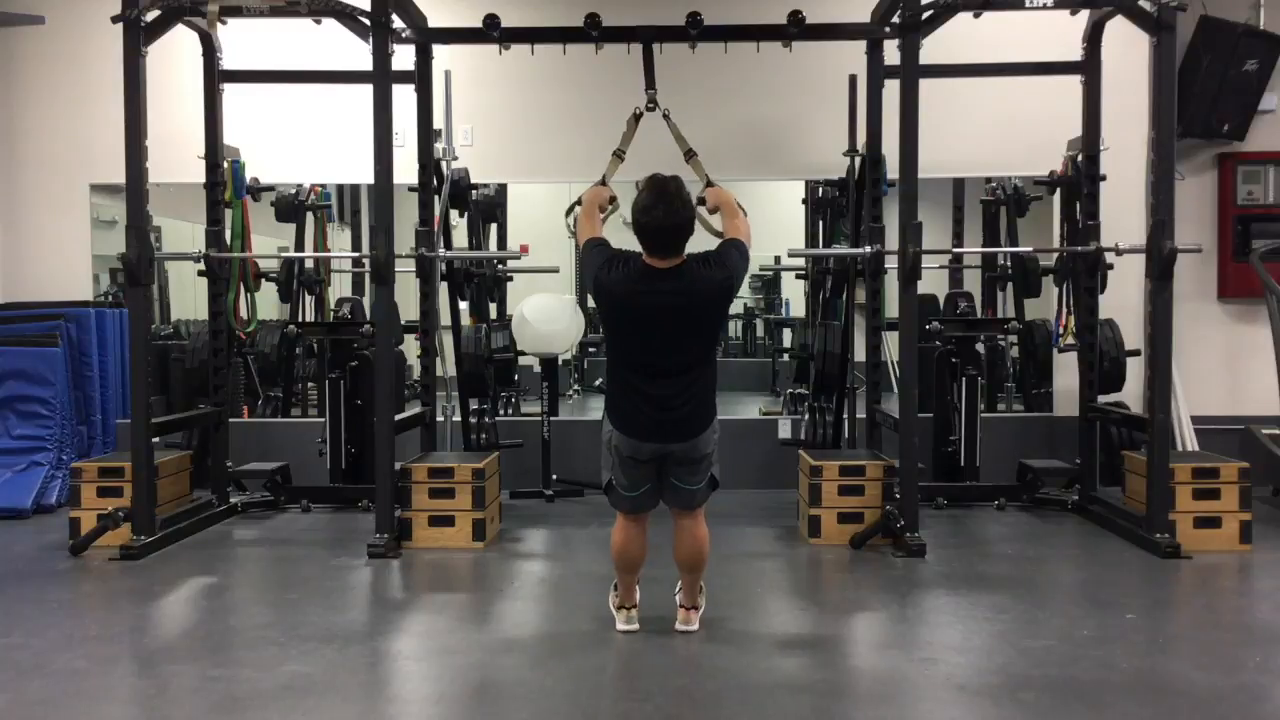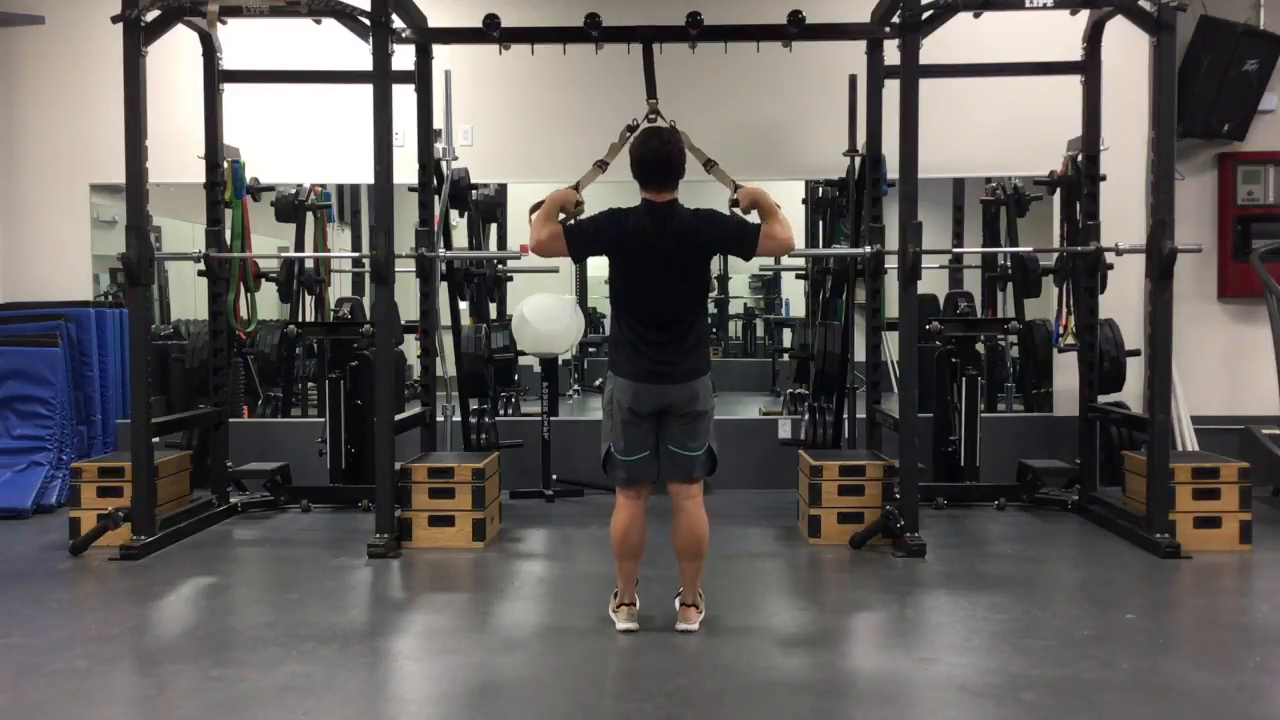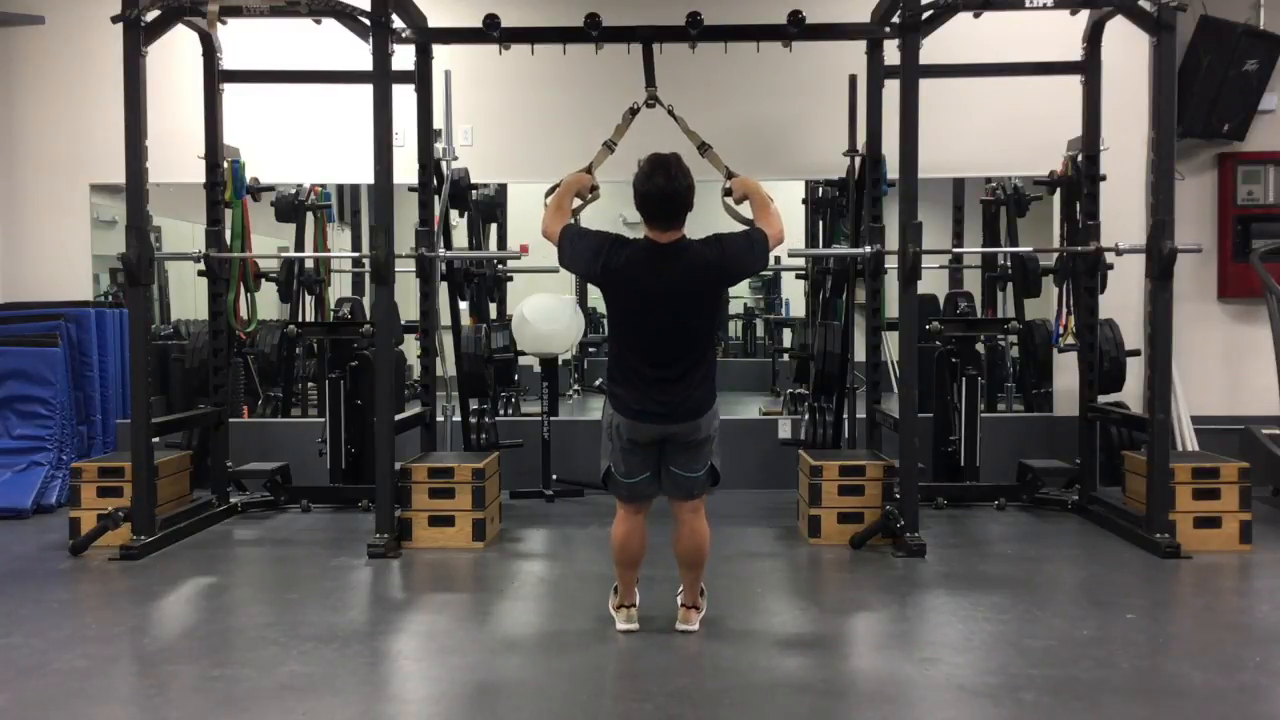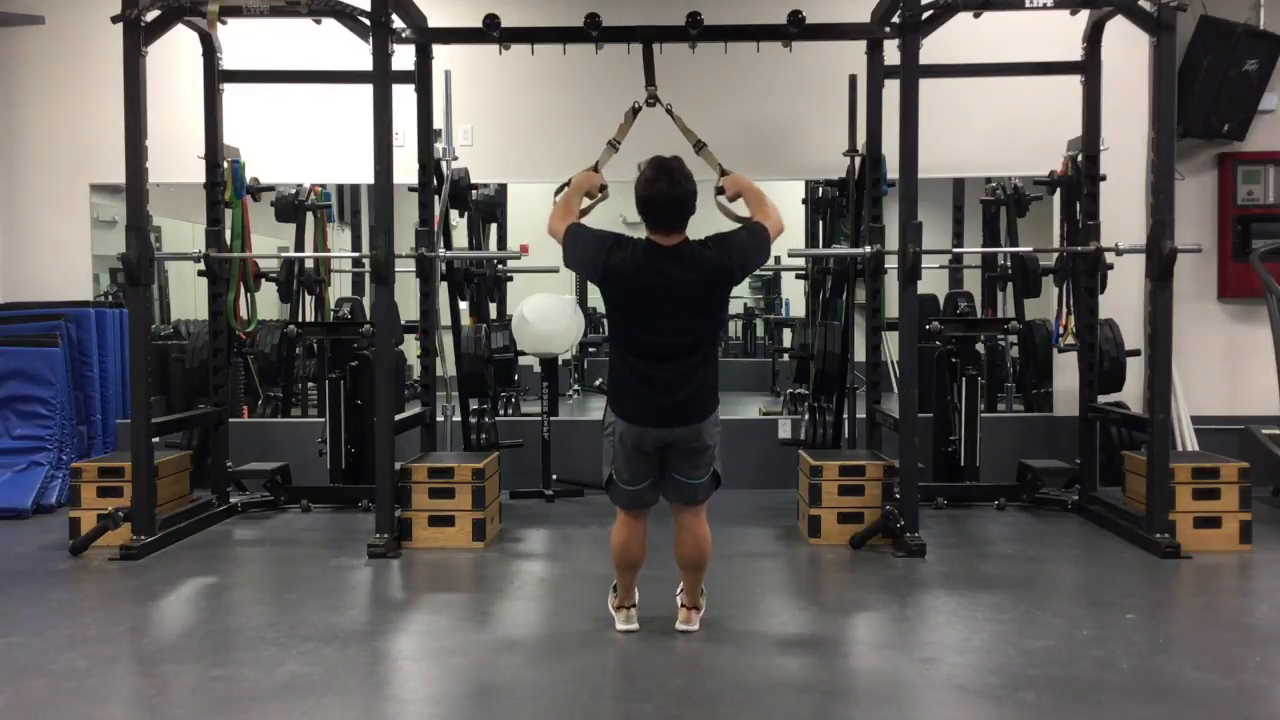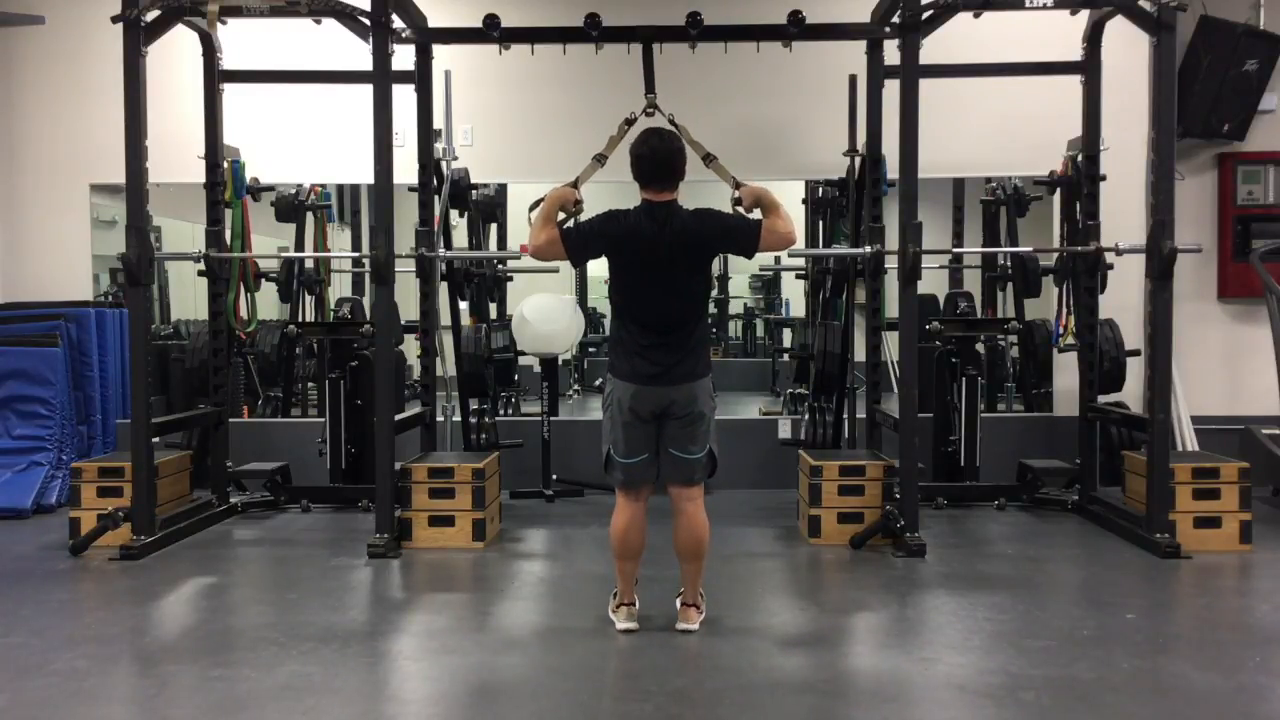
dt=1s
person 1, frame 1
left shoulder: (611, 280)
right shoulder: (716, 281)
left elbow: (588, 231)
right elbow: (738, 234)
left wrist: (593, 198)
right wrist: (724, 201)
left hip: (629, 426)
right hip: (693, 426)
left knee: (630, 517)
right knee: (689, 515)
left ankle: (626, 603)
right ankle: (689, 605)
person 1, frame 2
left shoulder: (616, 226)
right shoulder: (705, 226)
left elbow: (541, 241)
right elbow: (782, 240)
left wrist: (557, 201)
right wrist: (760, 199)
left hip: (631, 381)
right hip: (689, 382)
left knee: (630, 495)
right knee: (688, 494)
left ankle: (626, 602)
right ankle: (690, 603)
person 1, frame 3
left shoulder: (611, 259)
right shoulder: (715, 260)
left elbow: (552, 226)
right elbow: (772, 230)
left wrist: (571, 186)
right wrist: (751, 189)
left hip: (630, 411)
right hip: (693, 411)
left knee: (630, 509)
right knee: (690, 509)
left ankle: (625, 603)
right ankle: (691, 604)
person 1, frame 4
left shoulder: (613, 260)
right shoulder: (720, 261)
left elbow: (560, 225)
right elbow: (771, 223)
left wrist: (580, 186)
right wrist: (744, 187)
left hip: (631, 417)
right hip: (695, 416)
left knee: (631, 514)
right knee: (691, 514)
left ankle: (624, 604)
right ankle: (691, 606)
person 1, frame 5
left shoulder: (615, 227)
right shoulder: (705, 226)
left elbow: (539, 244)
right elbow: (784, 234)
left wrist: (554, 200)
right wrist: (762, 196)
left hip: (630, 382)
right hip: (689, 383)
left knee: (630, 496)
right knee: (689, 496)
left ankle: (625, 602)
right ankle: (691, 603)
